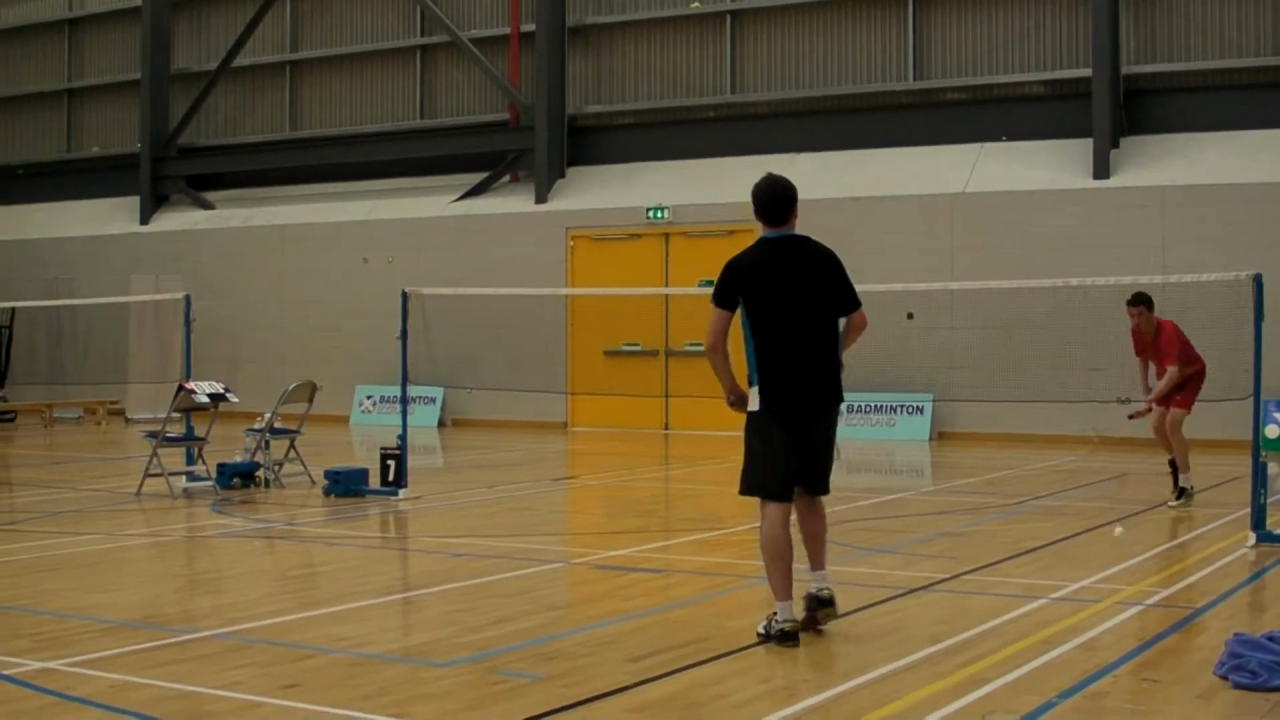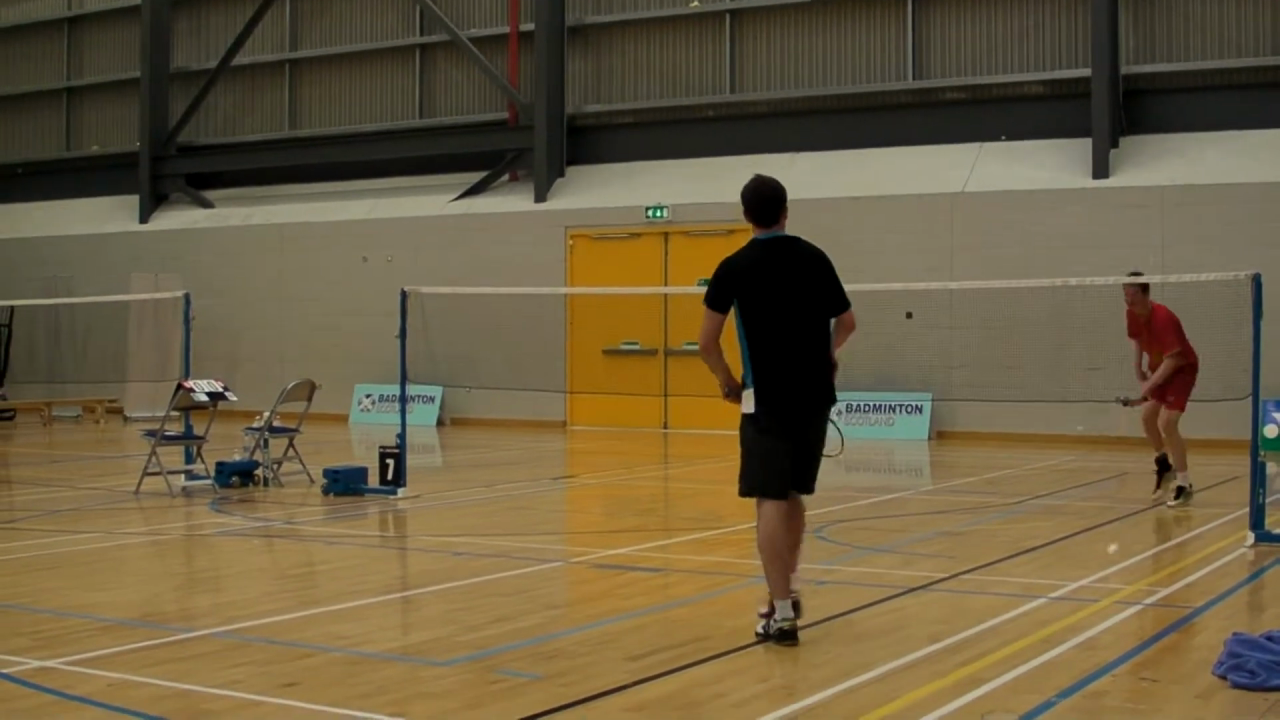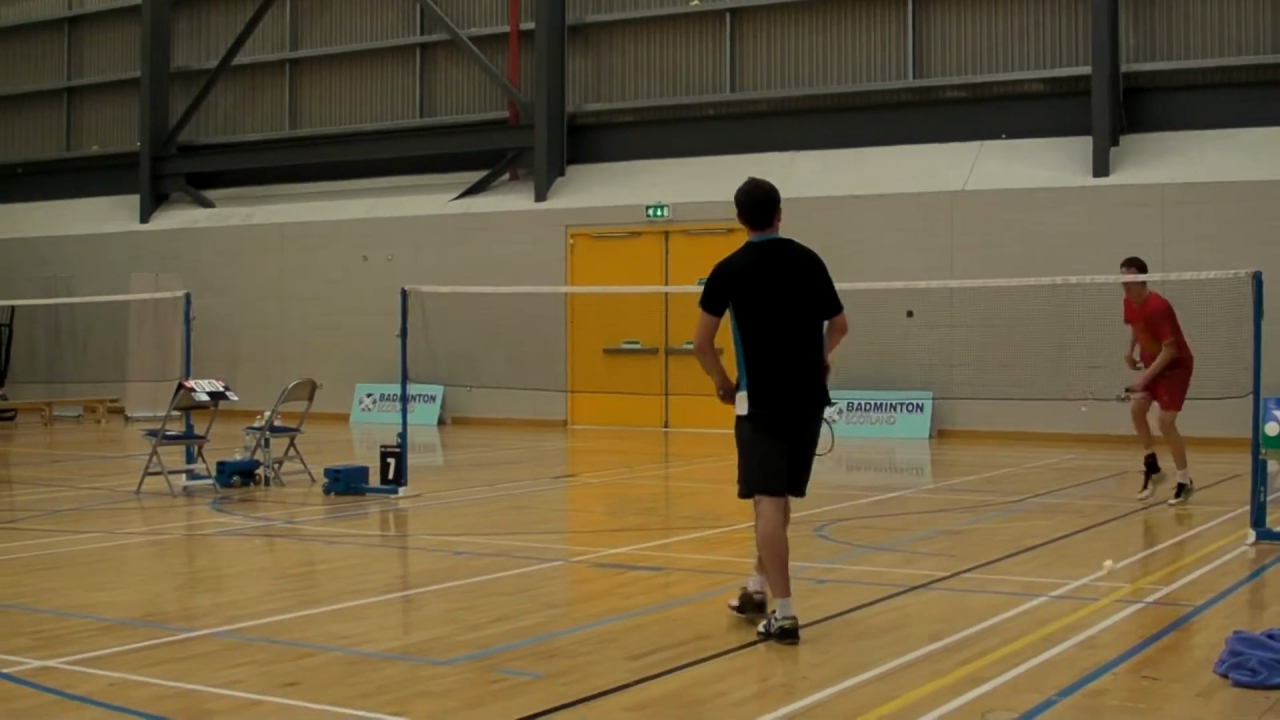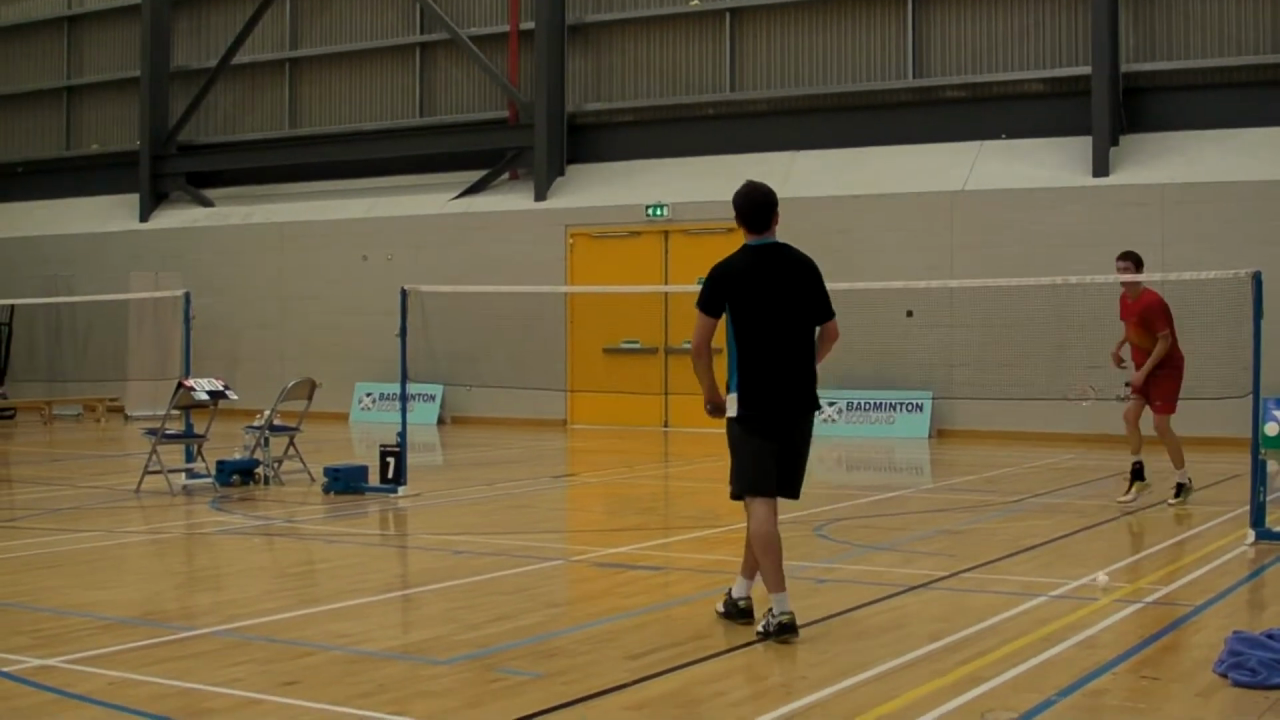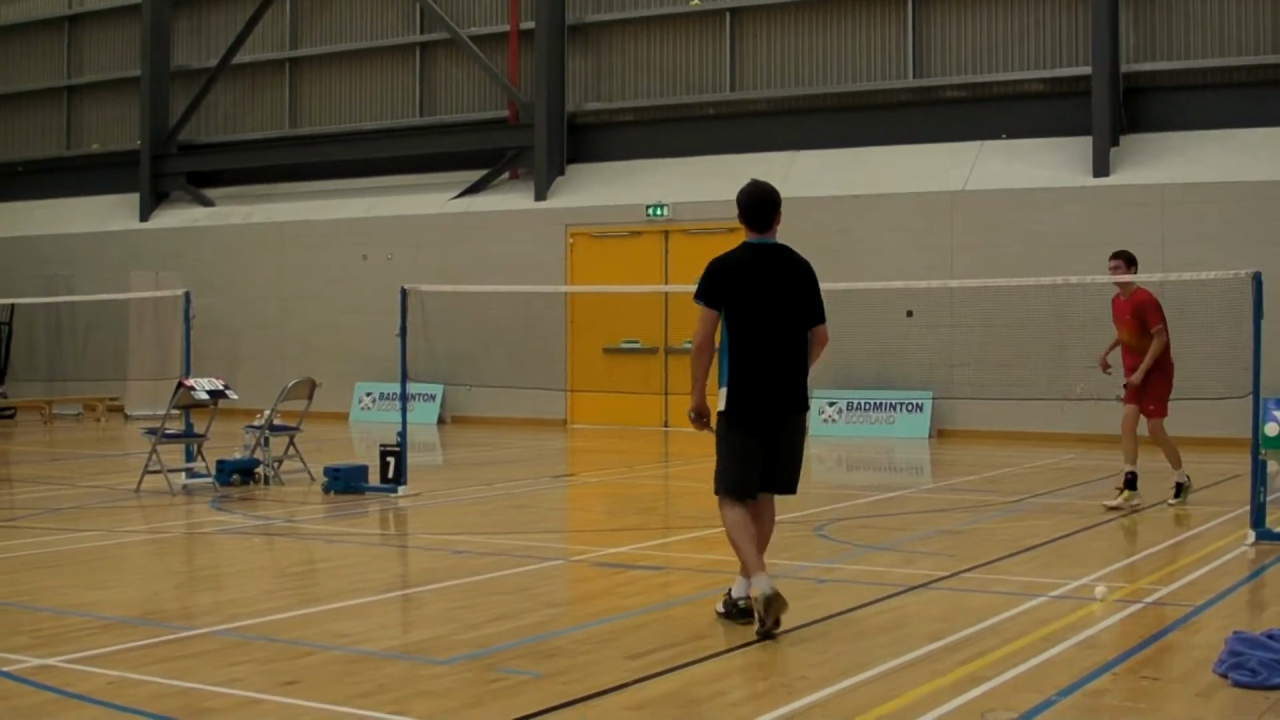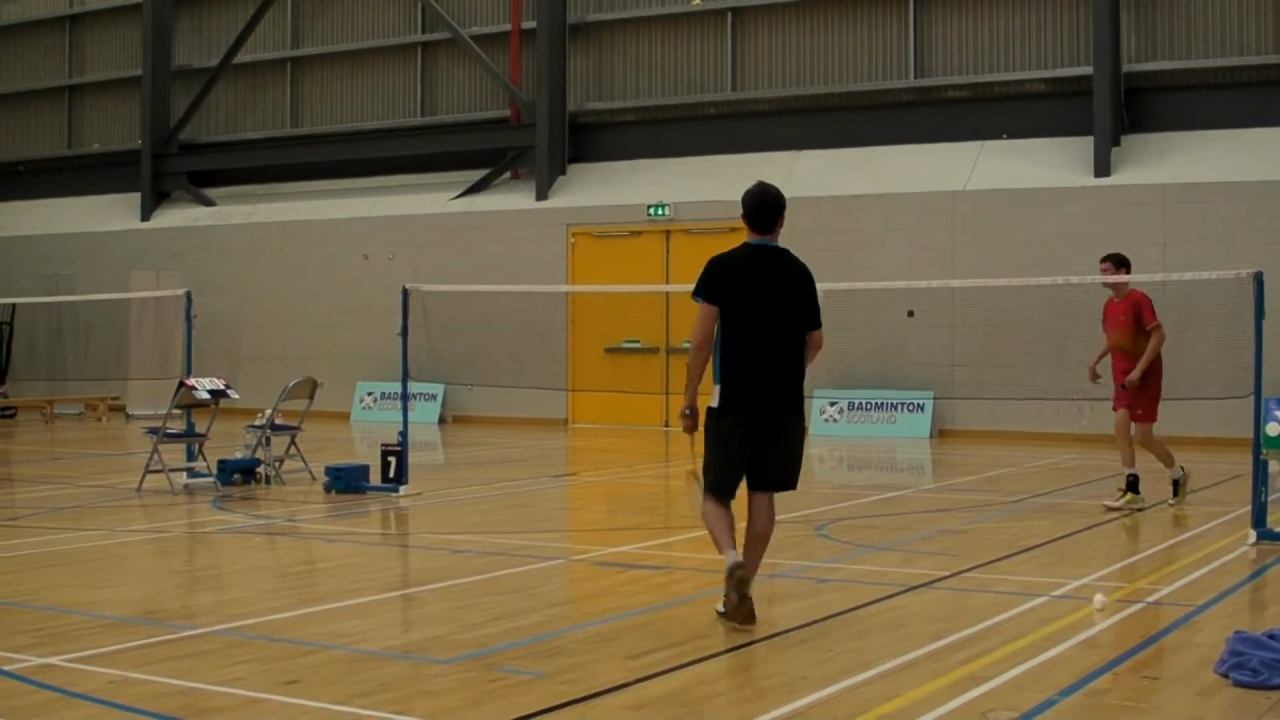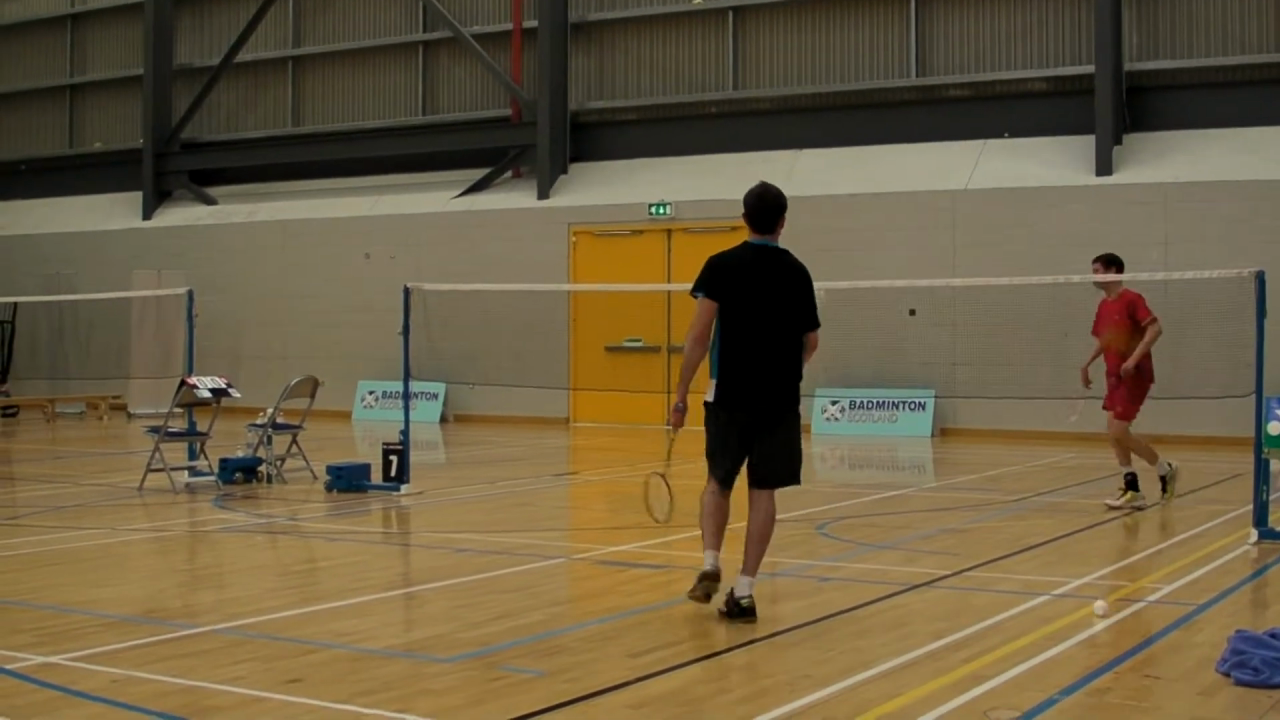
dt=0.1s
person 1, frame 1
left shoulder: (740, 267)
right shoulder: (823, 258)
left elbow: (715, 342)
right elbow: (857, 321)
left wrist: (731, 387)
left hip: (772, 401)
right hip: (822, 396)
left knee: (774, 505)
right knee: (808, 495)
left ankle: (784, 616)
right ankle: (820, 588)
person 1, frame 2
left shoulder: (734, 267)
right shoulder: (815, 258)
left elbow: (707, 342)
right elbow: (847, 322)
left wrist: (727, 380)
left hip: (767, 401)
right hip: (815, 397)
left knee: (771, 502)
right knee: (792, 496)
left ankle: (782, 615)
right ankle: (787, 593)
person 1, frame 3
left shoulder: (730, 270)
right shoulder: (809, 261)
left elbow: (702, 343)
right elbow: (839, 325)
left wrist: (721, 382)
left hip: (761, 403)
right hip: (808, 399)
left knee: (768, 502)
right knee: (782, 496)
left ankle: (783, 613)
right ankle: (758, 590)
person 1, frame 4
left shoulder: (725, 273)
right shoulder: (804, 266)
left elbow: (700, 346)
right elbow: (830, 334)
left wrist: (709, 392)
left hip: (751, 406)
right hip: (799, 404)
left knee: (756, 503)
right knee: (767, 499)
left ankle: (779, 608)
right ankle: (741, 594)
person 1, frame 5
left shoulder: (723, 268)
right shoulder: (800, 268)
left elbow: (702, 341)
right elbow: (820, 338)
left wrist: (698, 397)
left hip: (740, 403)
right hip: (789, 403)
left knee: (733, 501)
right knee: (762, 498)
left ankle: (763, 587)
right ankle: (741, 594)
person 1, frame 6
left shoulder: (722, 267)
right shoulder: (799, 272)
left elbow: (702, 339)
right elbow: (815, 342)
left wrist: (689, 399)
left hip: (732, 401)
right hip: (784, 403)
left knee: (715, 498)
right knee: (763, 495)
left ankle: (734, 564)
right ankle: (743, 591)
person 1, frame 7
left shoulder: (721, 265)
right shoulder: (798, 272)
left elbow: (699, 334)
right elbow: (810, 342)
left wrist: (680, 394)
left hip: (729, 396)
right hip: (781, 401)
left knee: (718, 483)
right knee: (763, 492)
left ankle: (710, 565)
right ankle: (744, 590)
person 2, frame 1
left shoulder: (1168, 331)
right shoulder: (1136, 331)
left elbow: (1173, 371)
right elbow: (1142, 356)
left wrist: (1153, 398)
right wrist: (1144, 383)
left hip: (1190, 375)
right hip: (1168, 379)
left knee: (1173, 423)
right knee: (1157, 425)
left ankle: (1185, 487)
right ankle: (1177, 466)
person 2, frame 2
left shoulder: (1163, 318)
right shoulder: (1131, 314)
left elbow: (1172, 360)
left wrist: (1148, 387)
right wrist: (1138, 364)
left hip: (1182, 369)
right hip: (1159, 370)
left knee: (1168, 423)
right knee: (1147, 417)
left ankle: (1184, 486)
right ankle: (1164, 466)
person 2, frame 3
left shoulder: (1157, 306)
right shoulder: (1128, 302)
left elbow: (1170, 349)
left wrist: (1144, 377)
right wrist: (1130, 350)
left hip: (1176, 365)
right hip: (1152, 363)
left knee: (1166, 422)
right knee: (1136, 410)
left ankle: (1184, 482)
right ankle: (1152, 468)
person 2, frame 4
left shoulder: (1152, 301)
right shoulder: (1124, 299)
left elbow: (1165, 341)
left wrist: (1143, 372)
right wrist: (1118, 346)
left hip: (1166, 367)
right hip: (1143, 369)
left knee: (1161, 426)
right knee: (1129, 415)
left ankle: (1183, 482)
right ankle: (1138, 478)
person 2, frame 5
left shoulder: (1145, 299)
right shoulder: (1116, 301)
left elbow: (1161, 338)
left wrist: (1140, 372)
right wrist: (1107, 352)
left hip: (1156, 371)
right hip: (1134, 371)
left knee: (1155, 429)
right knee: (1127, 425)
left ankle: (1182, 480)
right ankle: (1130, 488)
person 2, frame 6
left shoulder: (1138, 300)
right shoulder: (1109, 305)
left elbow: (1157, 335)
left wrist: (1140, 369)
right wrist: (1096, 361)
left hip: (1144, 376)
right hip: (1122, 376)
left knee: (1143, 435)
right knee: (1120, 429)
left ankle: (1178, 475)
right ankle: (1132, 490)
person 2, frame 7
left shoulder: (1132, 299)
right shoulder: (1103, 305)
left elbow: (1155, 329)
left wrist: (1134, 360)
right wrist: (1086, 365)
left hip: (1135, 376)
right hip: (1115, 376)
left knee: (1118, 432)
right knee: (1114, 432)
left ankle: (1165, 469)
right ankle: (1132, 489)
